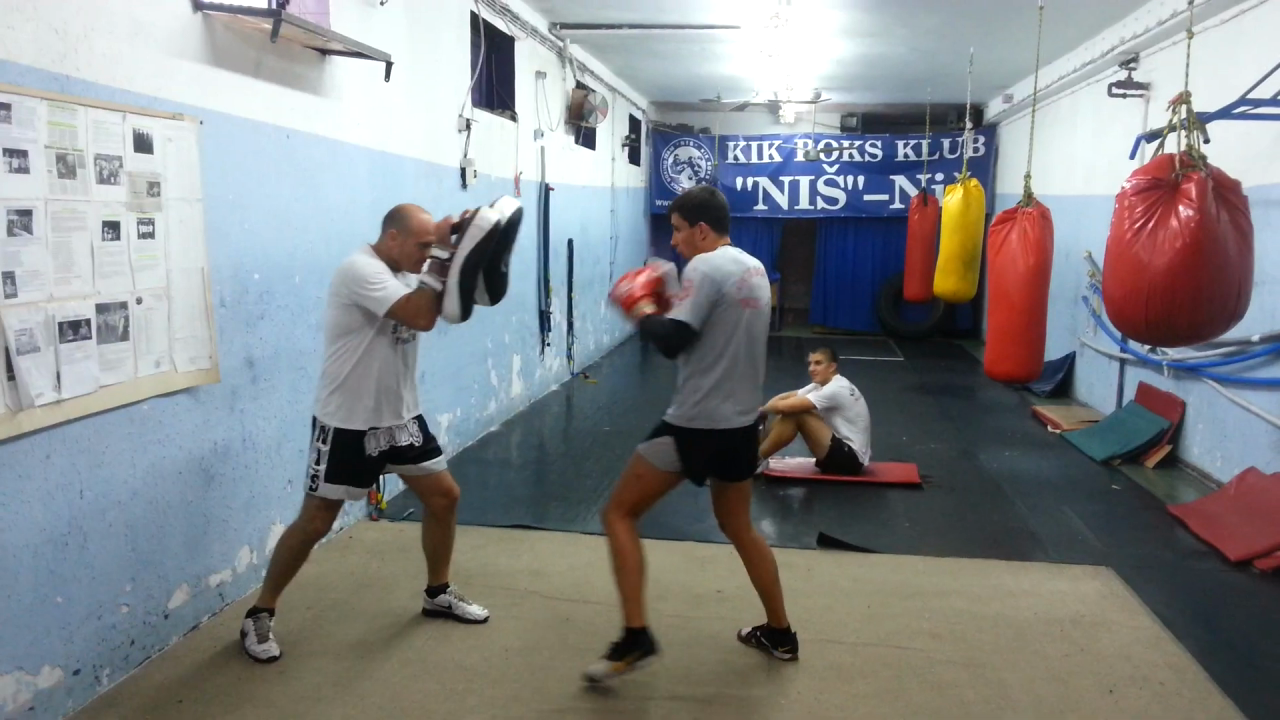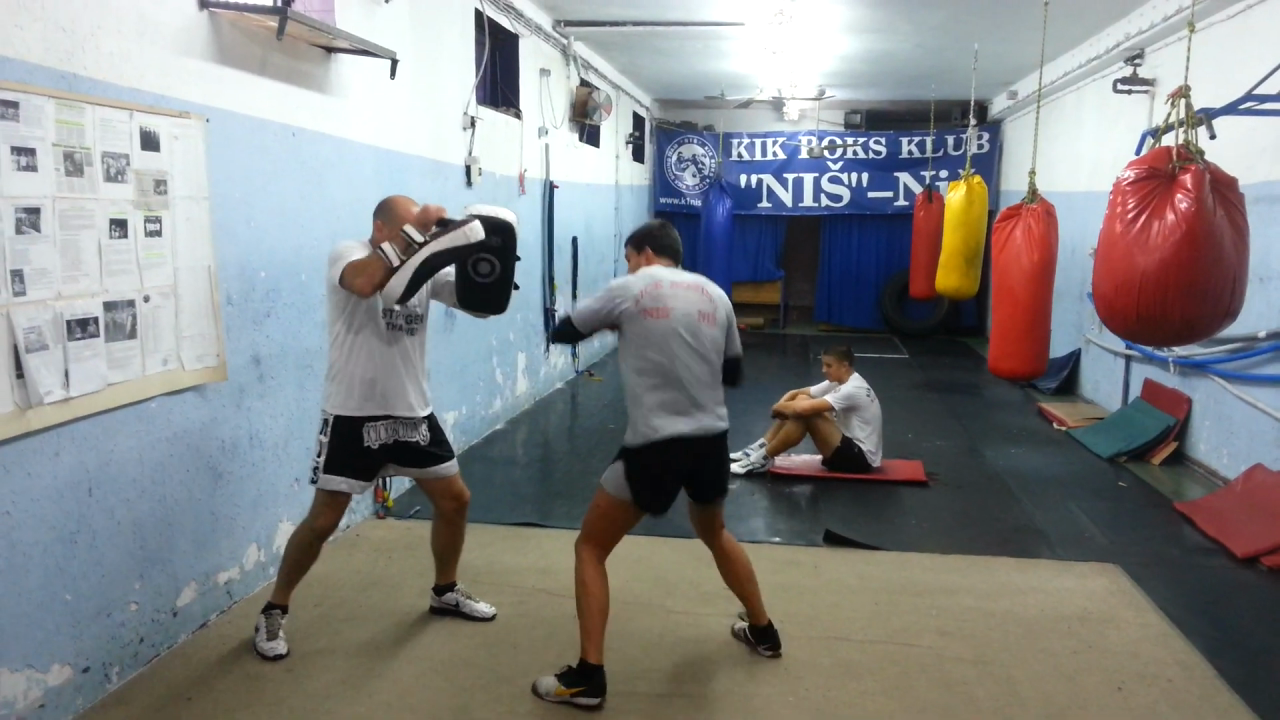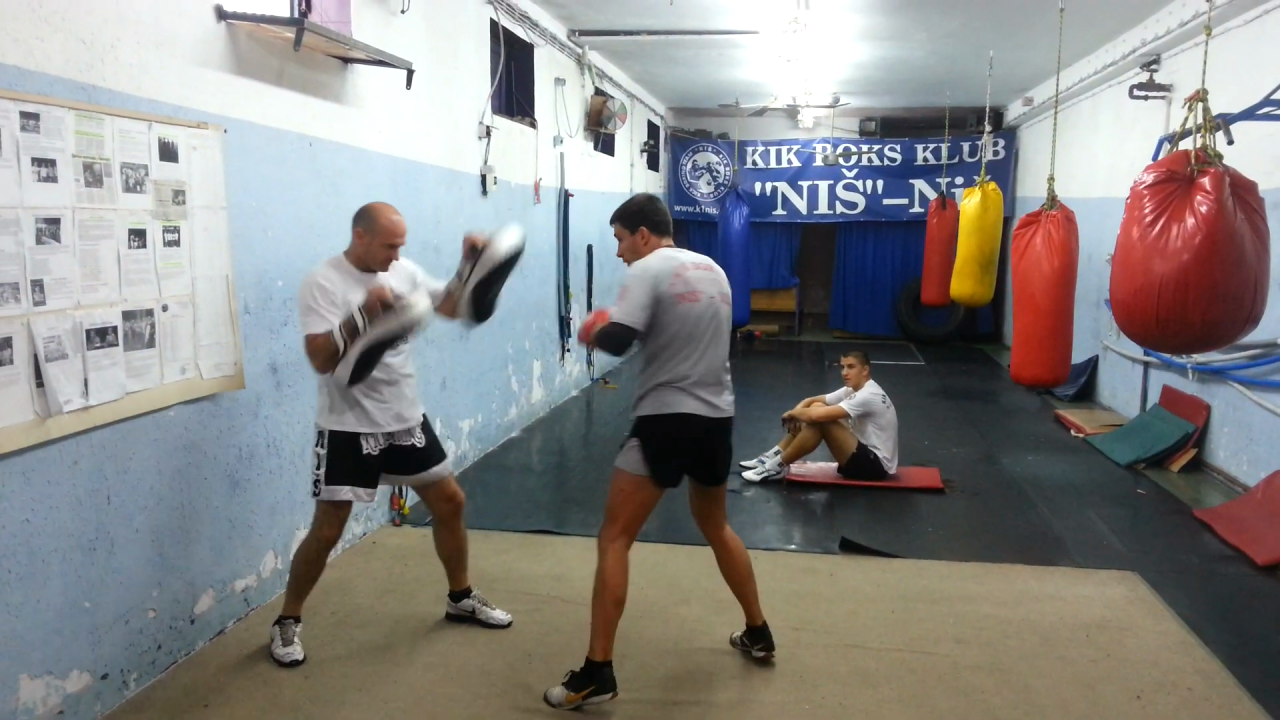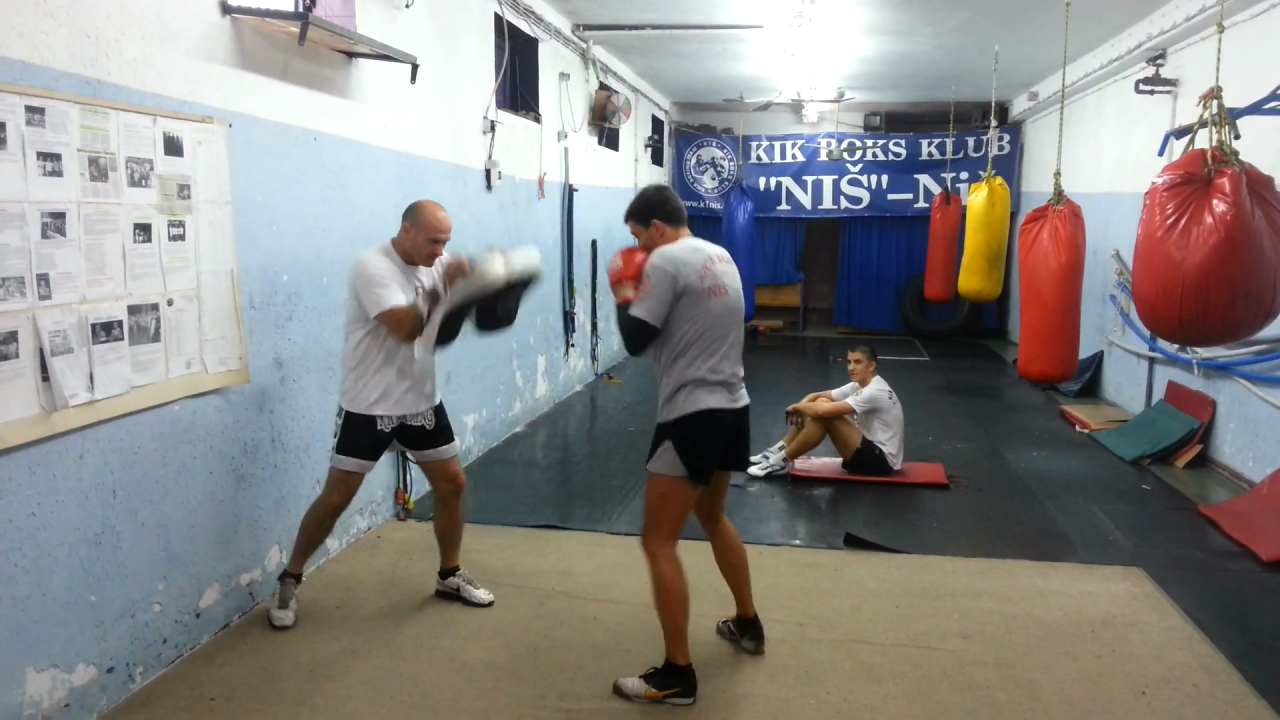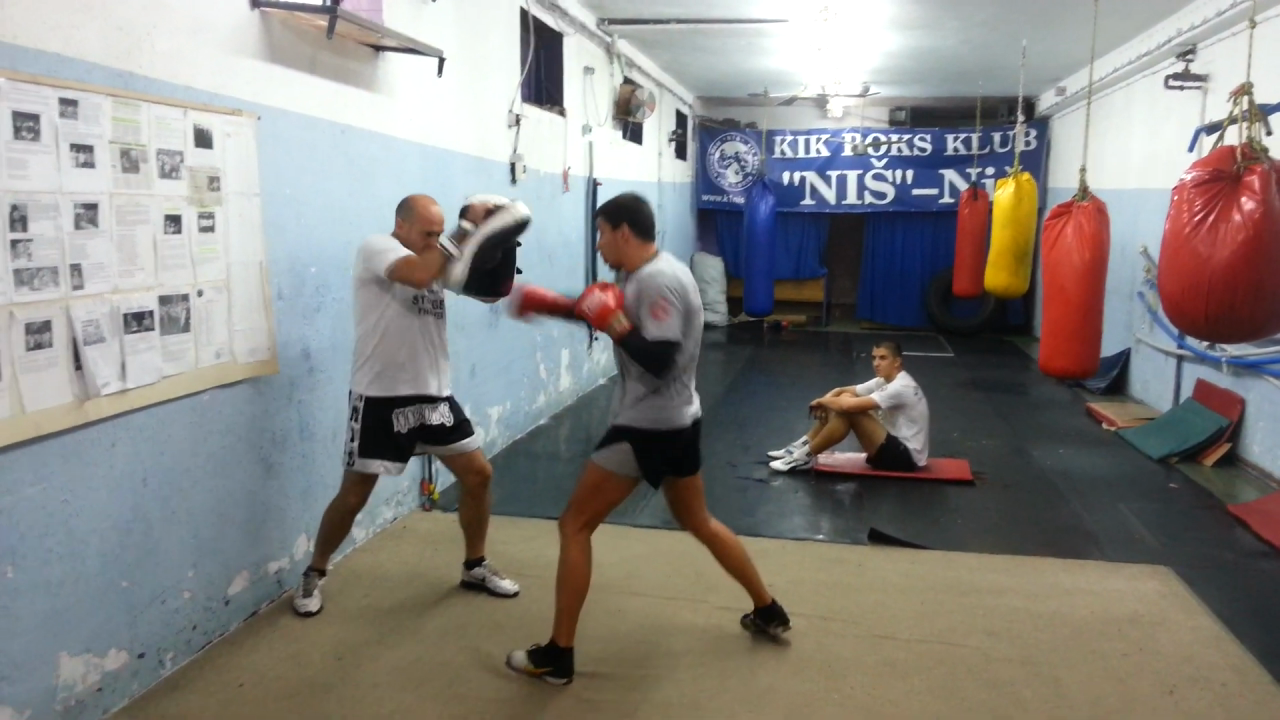
dt=0.7s
person 1, frame 1
left shoulder: (705, 269)
right shoulder: (750, 269)
left elbow: (672, 341)
left wrist: (639, 306)
right wrist: (666, 296)
left hip: (695, 423)
right hip: (742, 422)
left knee: (619, 513)
right knee: (738, 527)
left ankle: (635, 637)
right ankle: (779, 633)
person 1, frame 2
left shoulder: (627, 288)
right shoulder: (716, 295)
left elbow: (564, 332)
right elbow: (733, 374)
left wrist: (577, 319)
left hip: (655, 446)
right hip: (711, 438)
left knee: (590, 548)
right knee: (715, 534)
left ankle: (588, 676)
right ankle: (763, 630)
person 1, frame 3
left shoulder: (646, 271)
right shoulder: (712, 270)
left elbow: (620, 339)
left wrist: (596, 333)
left hip: (665, 420)
right hip: (716, 419)
left knee: (614, 539)
right knee: (716, 528)
left ankle: (596, 671)
right ankle: (758, 633)
person 1, frame 4
left shoulder: (667, 260)
right shoulder: (720, 256)
left elbow: (635, 340)
left wrist: (624, 294)
right wrist: (645, 292)
left hip: (692, 415)
right hip: (733, 408)
left knee: (659, 542)
right knee: (712, 515)
left ankle: (677, 674)
right ankle: (748, 623)
person 1, frame 5
left shoulder: (657, 280)
right shoulder: (649, 274)
left elbow: (659, 361)
right elbow: (602, 307)
left wrist: (614, 325)
right wrist: (550, 304)
left hip: (647, 429)
right hip: (682, 421)
left knee: (575, 526)
right knee: (697, 520)
left ankle: (557, 654)
right ankle: (768, 609)
person 2, frame 1
left shoulder: (406, 271)
right shoulder: (361, 269)
right elbow: (420, 318)
left wrist: (469, 242)
right wrist: (440, 255)
left hip: (399, 415)
right hip: (346, 423)
left knee: (444, 497)
right knee: (314, 524)
left ankle: (438, 593)
right ankle: (259, 614)
person 2, frame 2
right shoulder: (348, 254)
right elbow: (363, 283)
right wrist: (413, 235)
left hip: (412, 412)
right hip: (352, 415)
left knee: (455, 499)
right knee: (323, 520)
left ankle: (445, 591)
right ankle: (273, 611)
person 2, frame 3
left shoulder: (403, 272)
right shoulder: (322, 284)
left elbow: (451, 306)
right elbow: (320, 355)
left wrist: (473, 262)
right wrist: (363, 312)
left hip: (405, 418)
right hip: (348, 427)
left knee: (450, 502)
right knee: (326, 531)
left ankle: (462, 599)
right ankle: (287, 622)
person 2, frame 4
left shoulder: (434, 265)
right shoulder: (372, 267)
right elbow: (404, 328)
right wrist: (443, 285)
left hip: (421, 400)
right hip: (368, 405)
left knee: (452, 483)
right knee: (336, 497)
left ankle: (450, 576)
right ankle: (290, 579)
person 2, frame 5
left shoulder: (442, 254)
right shoulder: (376, 248)
left elbow: (491, 289)
right elbow: (421, 274)
left wrist: (493, 238)
right wrist: (468, 228)
left hip: (434, 394)
right hip: (381, 398)
left knee: (478, 475)
right knee: (353, 497)
left ankle: (475, 566)
right ankle: (314, 573)
